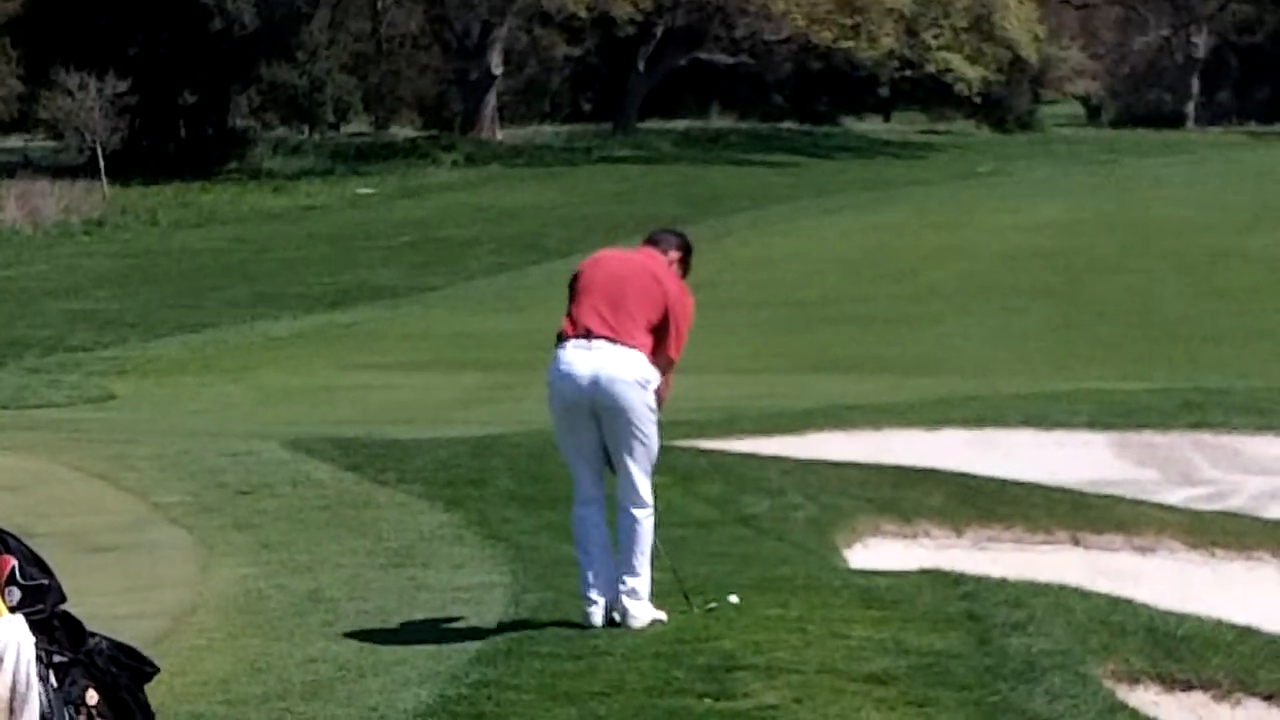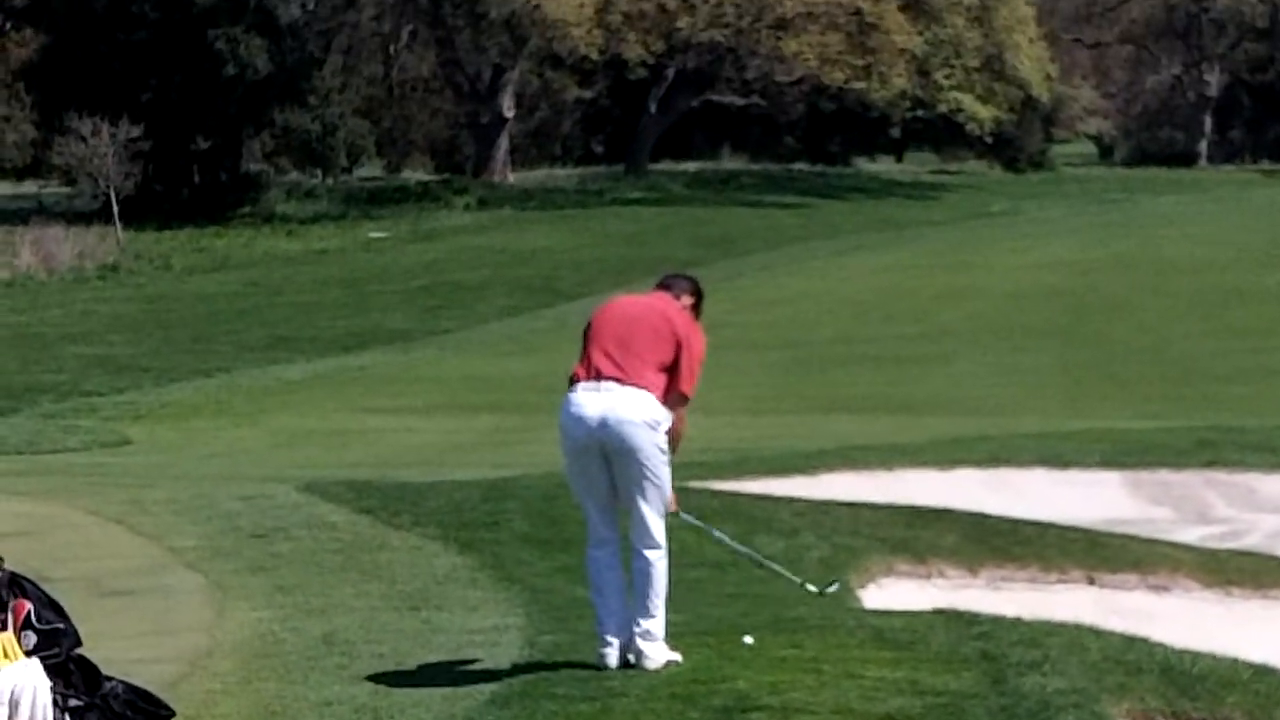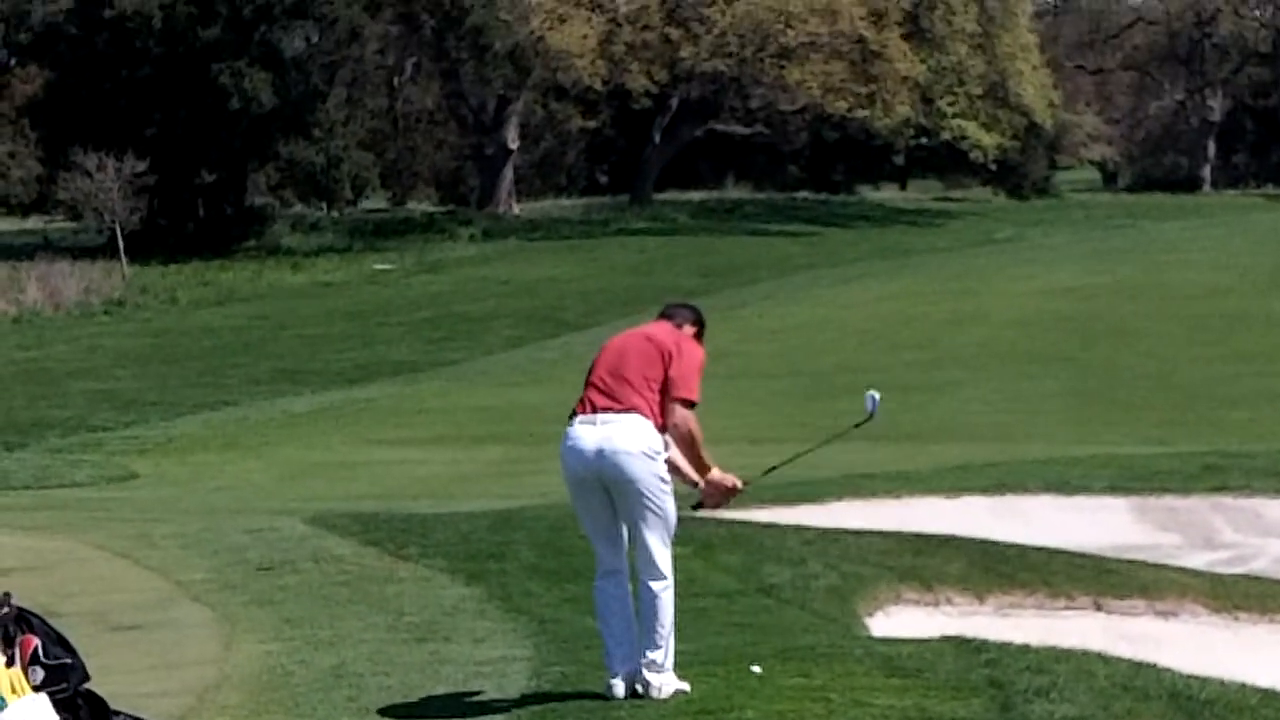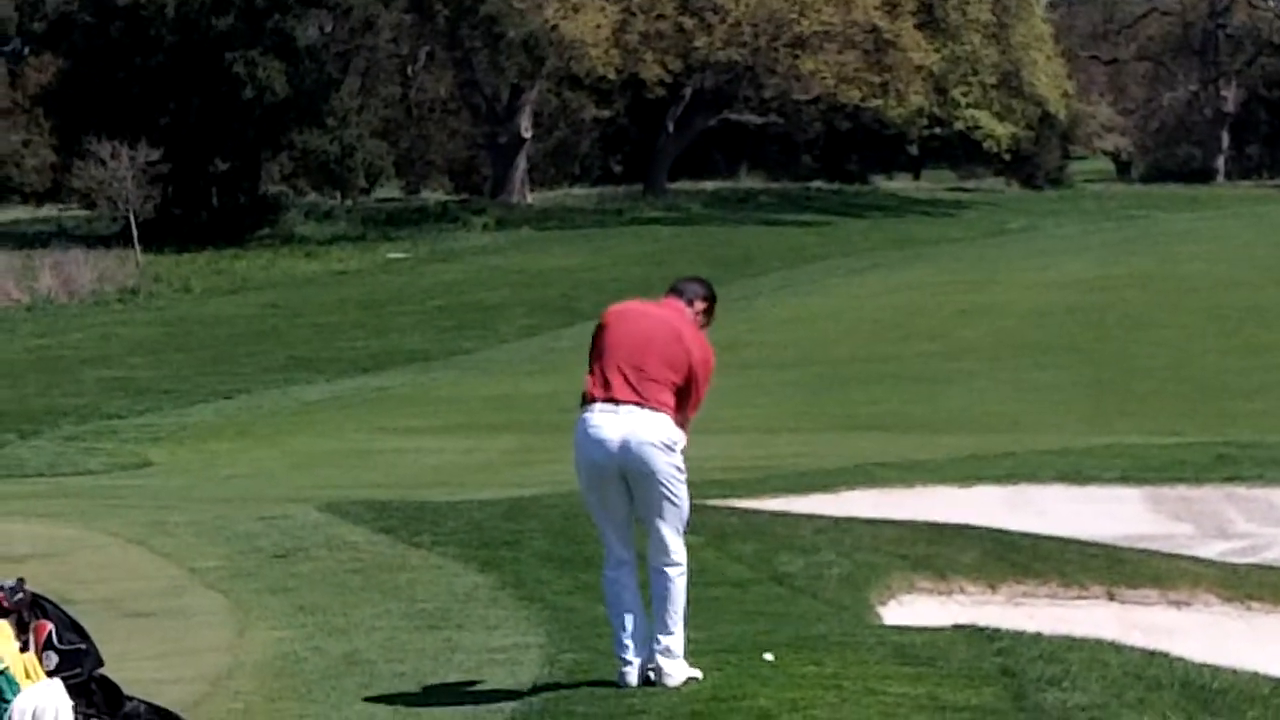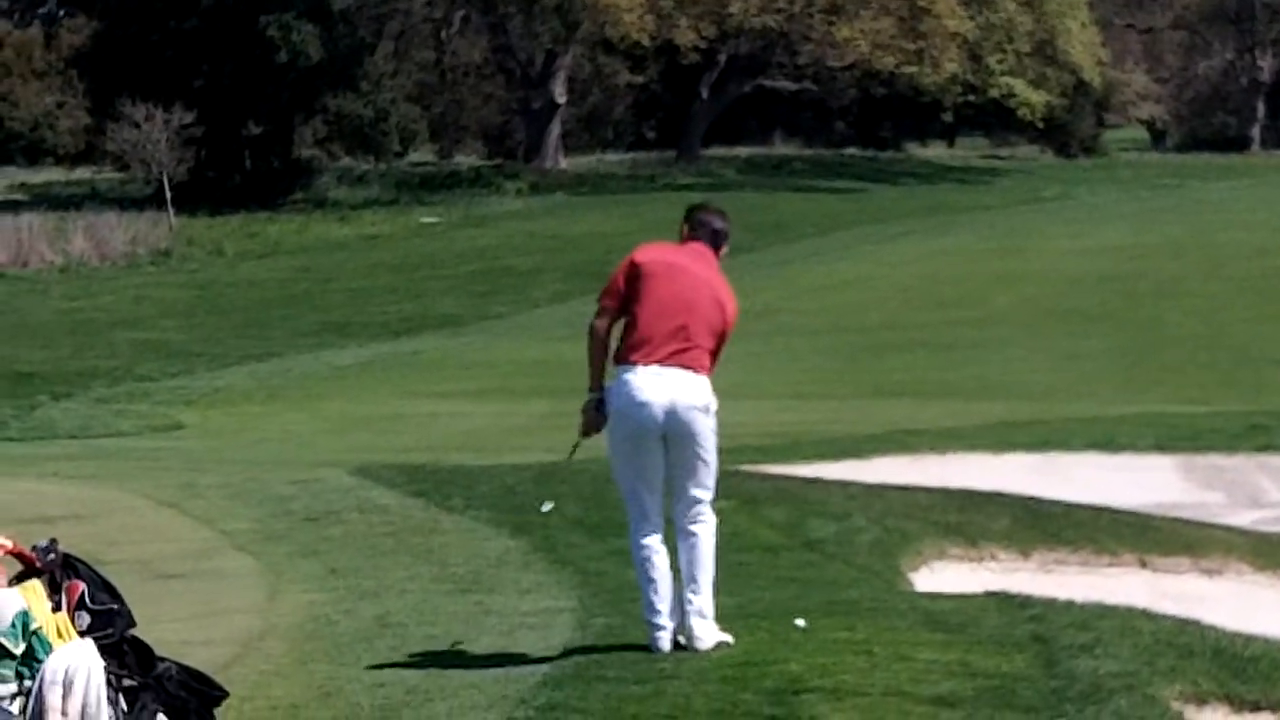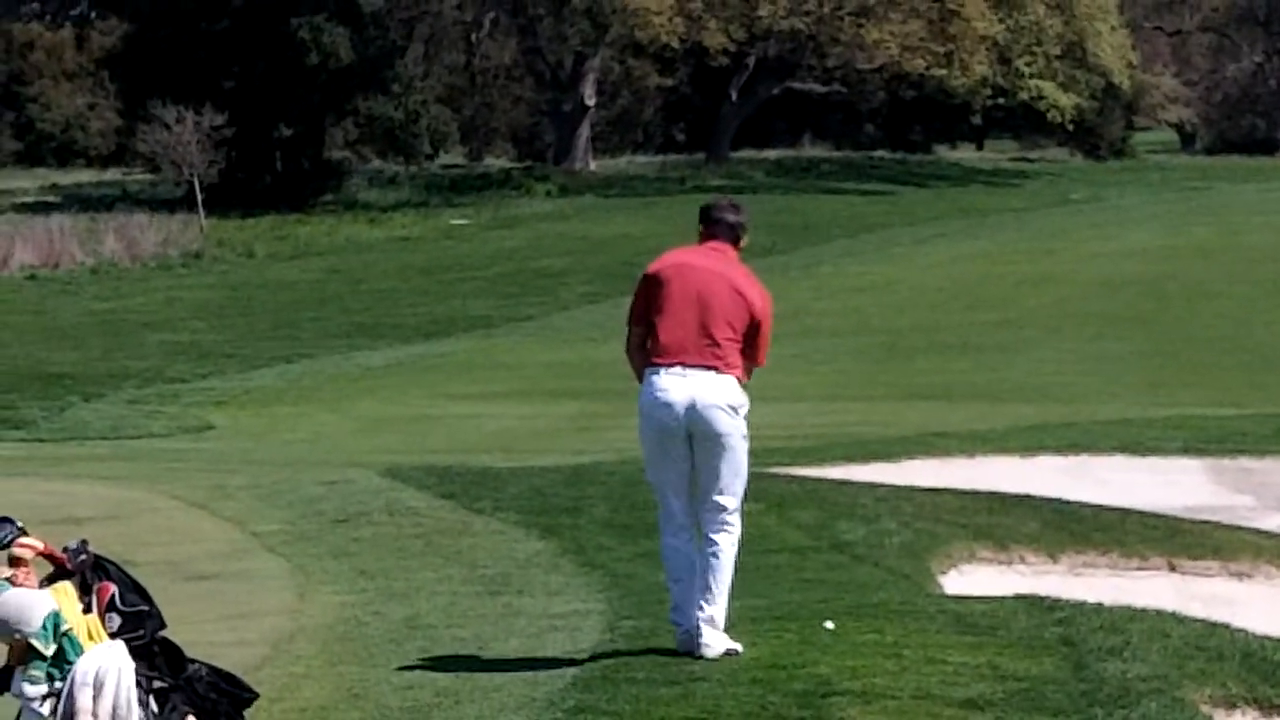
dt=0.3s
person 1, frame 1
left shoulder: (595, 261)
right shoulder: (675, 289)
right elbow: (662, 370)
right wrist: (646, 423)
left hip: (568, 365)
right hip: (624, 368)
left knee: (587, 494)
right knee: (636, 498)
left ankle: (597, 602)
right ankle: (633, 604)
person 1, frame 2
left shoulder: (609, 307)
right shoulder: (688, 328)
right elbow: (675, 409)
right wrist: (663, 484)
left hip: (578, 406)
right hip: (634, 409)
left knee: (601, 537)
right knee: (649, 539)
left ankle: (612, 644)
right ankle: (649, 645)
person 1, frame 3
left shoulder: (616, 343)
right shoulder: (684, 347)
right elbow: (679, 420)
left wrist: (699, 478)
right wrist: (708, 472)
left hip: (577, 440)
right hip: (629, 440)
left knee: (609, 568)
right knee: (655, 569)
left ankle: (621, 675)
right ankle: (656, 675)
person 1, frame 4
left shoulder: (616, 313)
right shoulder: (697, 345)
right wrist: (673, 474)
left hip: (594, 427)
right hip: (649, 432)
left knee: (617, 557)
right knee: (668, 557)
left ankle: (631, 664)
right ankle: (667, 662)
person 1, frame 5
left shoulder: (643, 256)
right shoulder: (725, 297)
left elbow: (600, 327)
left wrist: (596, 391)
left hip: (634, 387)
right hip: (690, 393)
left knee: (645, 520)
right knee: (696, 515)
left ankle: (661, 628)
right ankle: (699, 624)
person 1, frame 6
left shoulder: (663, 265)
right shoulder: (754, 290)
left elbow: (634, 344)
right elbow: (747, 369)
left hip: (662, 389)
right hip: (717, 393)
left knee: (675, 522)
right knee: (721, 521)
left ankle: (686, 630)
right ankle: (709, 631)
